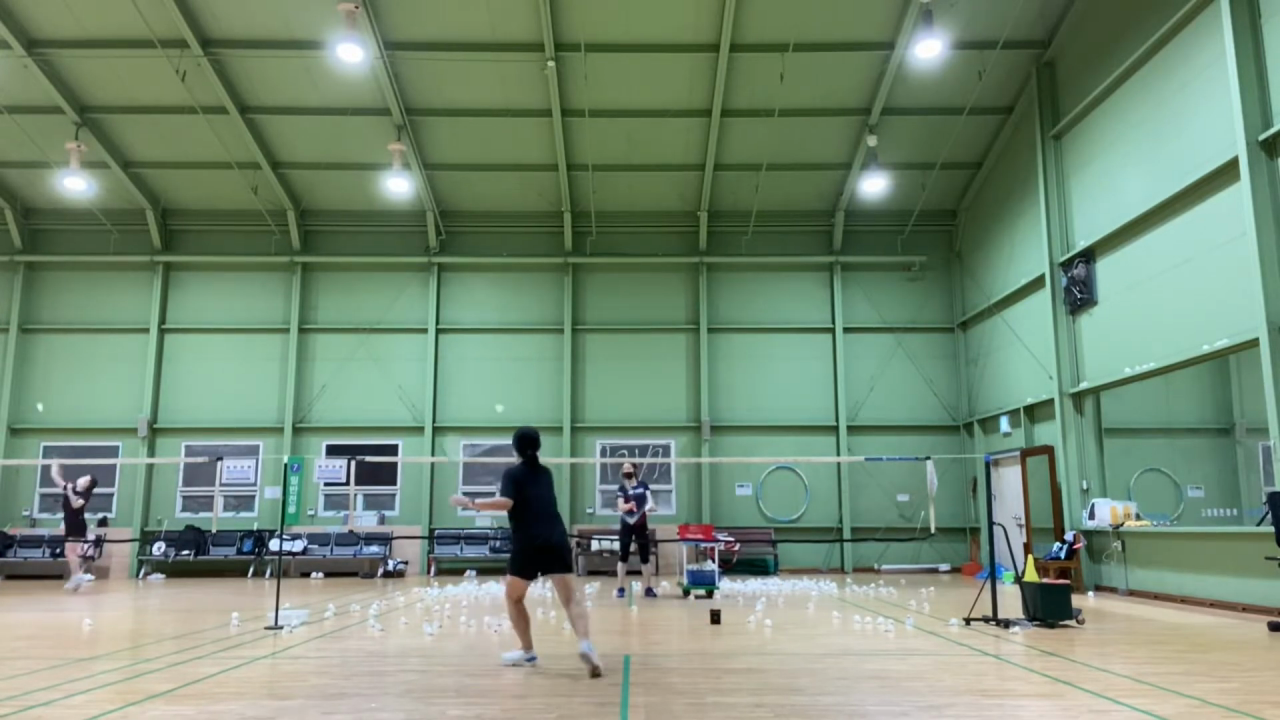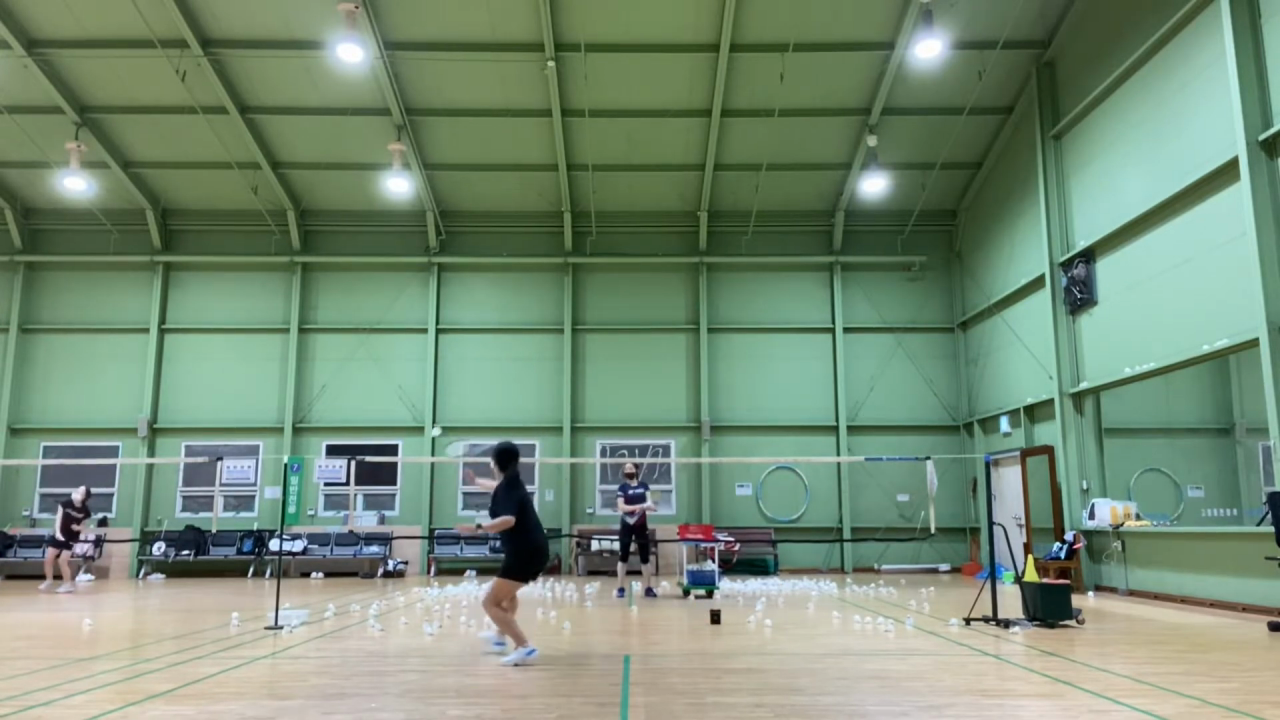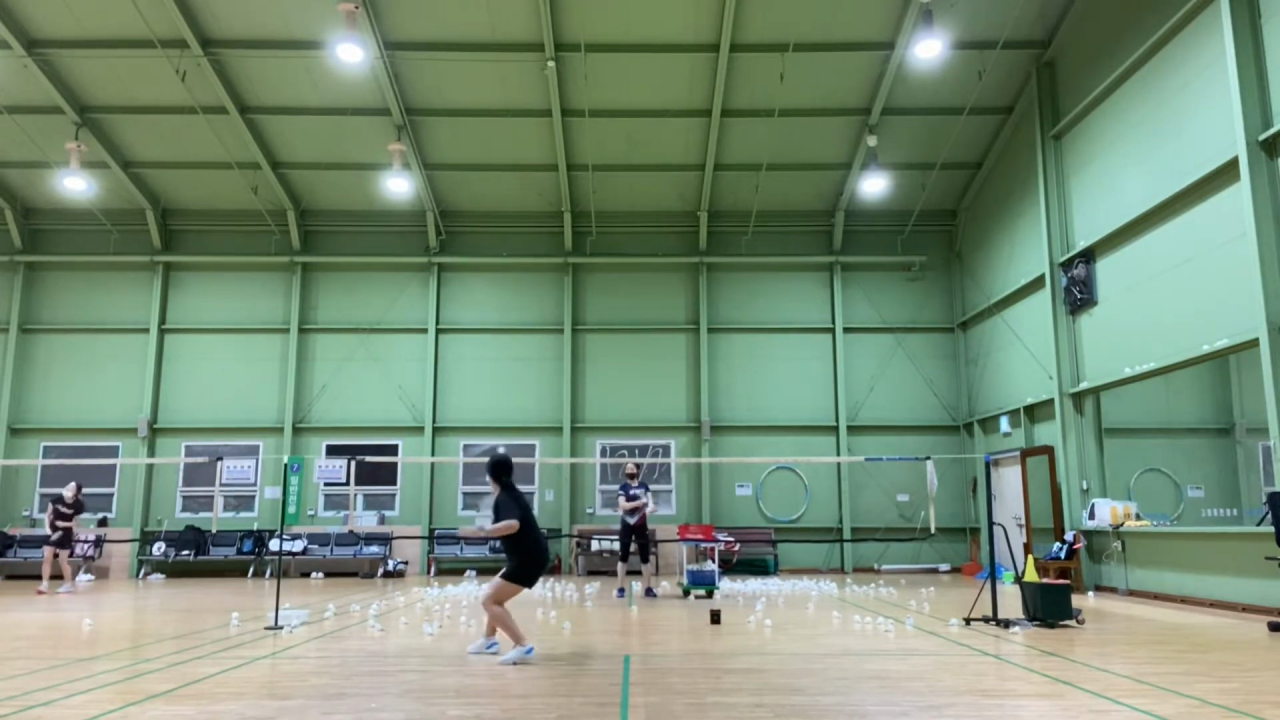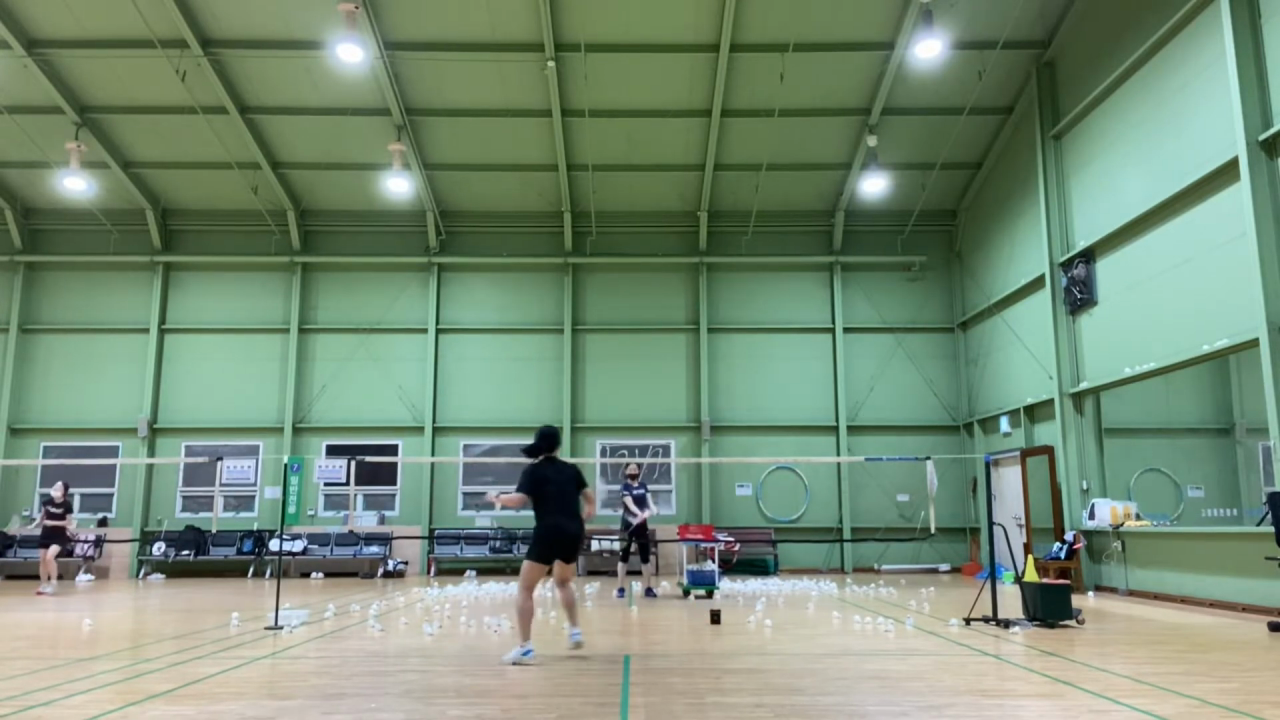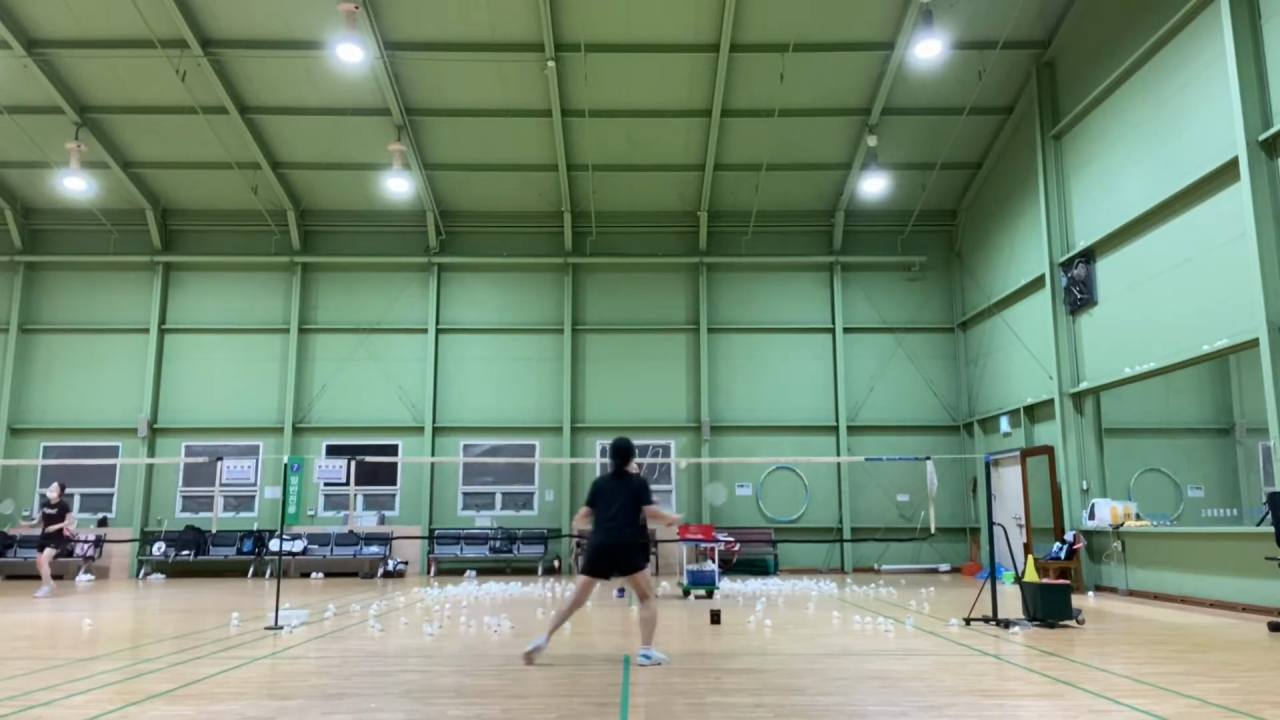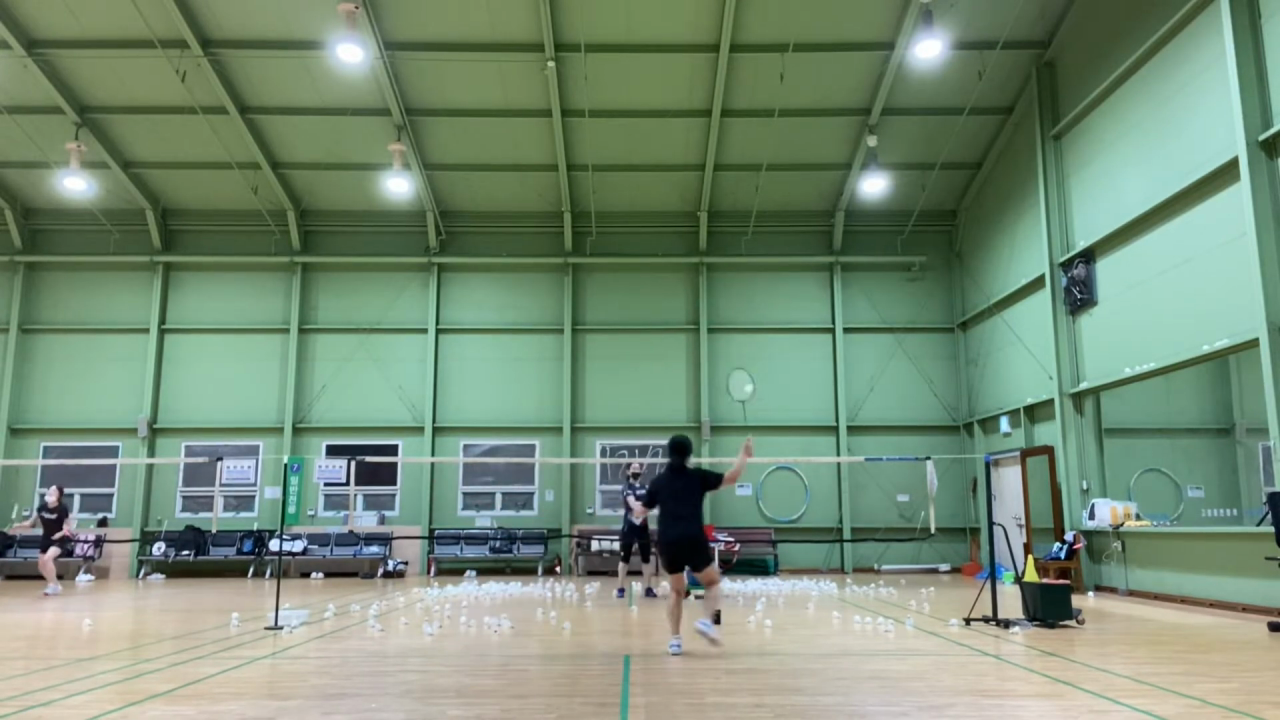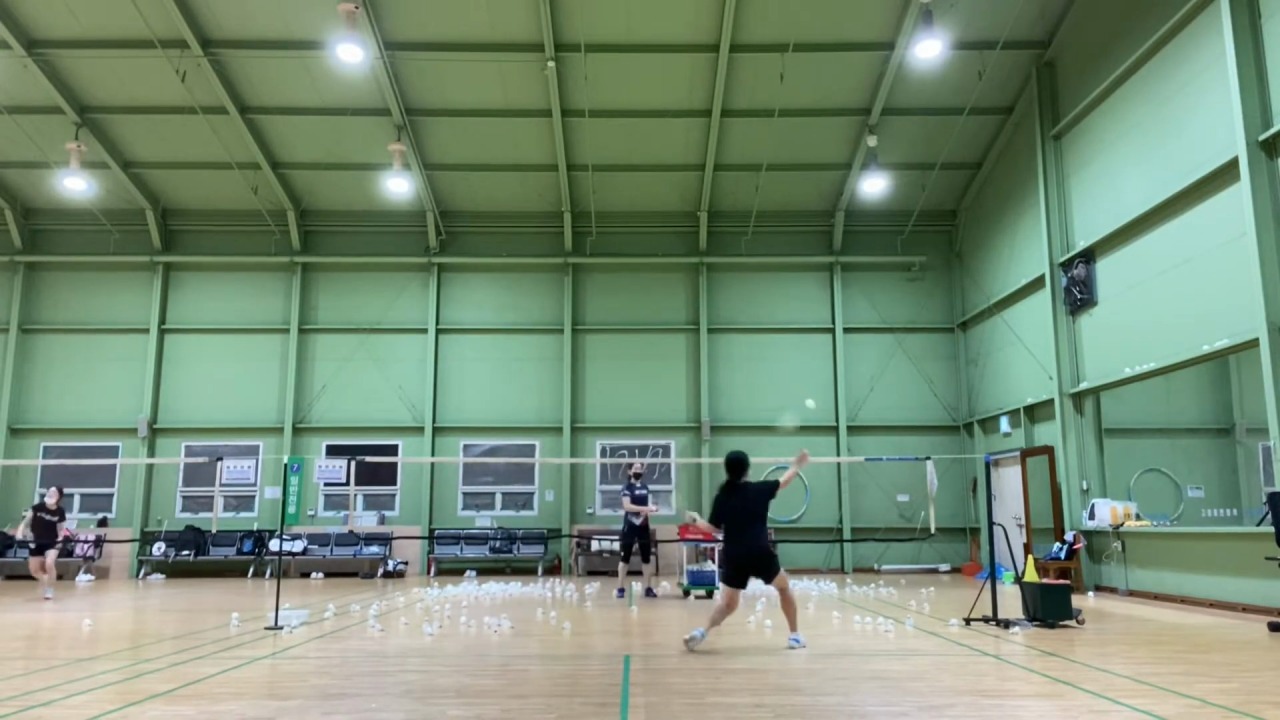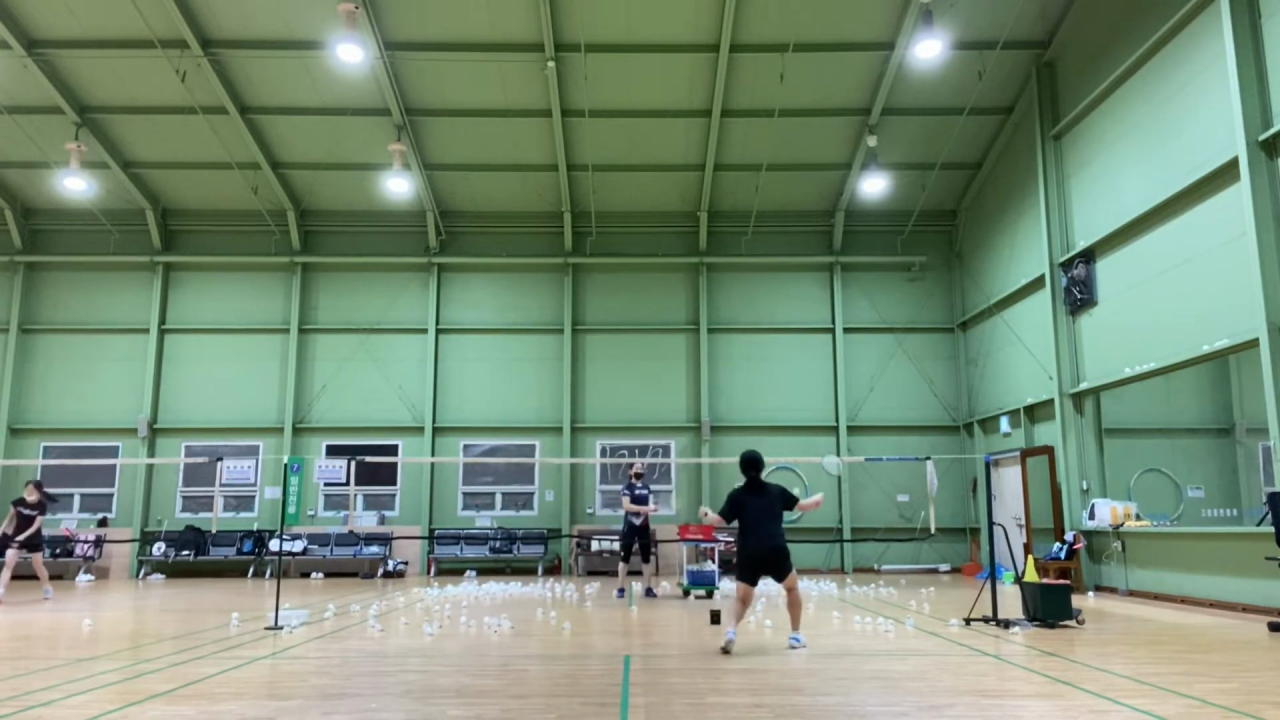
dt=0.3s
person 1, frame 1
left shoulder: (513, 473)
right shoulder: (544, 473)
left elbow: (506, 502)
left wrist: (471, 503)
left hip: (528, 546)
right hip: (557, 542)
left knee: (513, 598)
right knee: (571, 601)
left ankle: (528, 652)
right ankle: (585, 646)
person 1, frame 2
left shoulder: (504, 489)
right shoulder: (512, 483)
left elbow: (508, 520)
left wrist: (478, 527)
right wrist: (476, 481)
left hip: (523, 553)
right hip: (536, 550)
left knee: (490, 603)
right knee: (505, 592)
left ankle: (525, 648)
right ankle: (500, 637)
person 1, frame 3
left shoulder: (504, 498)
right shoulder: (511, 493)
left elbow: (513, 525)
left wrist: (482, 530)
left hip: (527, 560)
right hip: (532, 557)
left knee: (489, 601)
right knee: (495, 592)
left ankle: (523, 647)
right ankle: (489, 640)
person 1, frame 4
left shoulder: (532, 471)
right shoulder: (571, 469)
left elbow: (520, 500)
right elbow: (589, 498)
left wrist: (497, 497)
right wrist: (587, 516)
left hip: (548, 534)
right hip: (573, 534)
left knee: (525, 589)
right knee: (563, 582)
left ankle: (524, 647)
right ankle: (574, 631)
person 1, frame 5
left shoulder: (600, 482)
right shoulder: (638, 482)
left elbow: (585, 514)
right elbow: (650, 512)
left wrist: (578, 523)
right wrist: (672, 519)
left hip: (599, 546)
right hip: (629, 546)
left knee: (575, 600)
right knee: (647, 598)
left ankle: (542, 641)
right ankle: (646, 651)
person 1, frame 6
left shoulder: (659, 481)
right shoulder: (698, 476)
left elbow: (643, 511)
right elbow: (731, 477)
left wrist: (638, 515)
right wrist: (744, 454)
left hip: (667, 542)
right hip: (693, 540)
left knee: (677, 592)
right knee: (714, 583)
left ankle: (675, 640)
right ankle: (706, 622)
person 1, frame 7
left shoulder: (721, 498)
right shoulder: (761, 489)
left elbow: (711, 528)
right elbow: (785, 481)
left wrist: (695, 519)
right wrist: (797, 464)
left hip: (733, 557)
right hip: (762, 554)
left knee: (727, 604)
right knee: (784, 588)
left ankle: (701, 632)
right ankle: (794, 635)
person 1, frame 8
left shoulder: (737, 495)
right shoulder: (777, 491)
left elbow: (718, 521)
right elbow: (803, 506)
left wrist: (706, 513)
right wrist: (817, 499)
left hip: (748, 554)
right hip: (776, 551)
left knee: (742, 600)
right knee: (792, 588)
left ankle: (732, 630)
right ankle: (795, 635)
